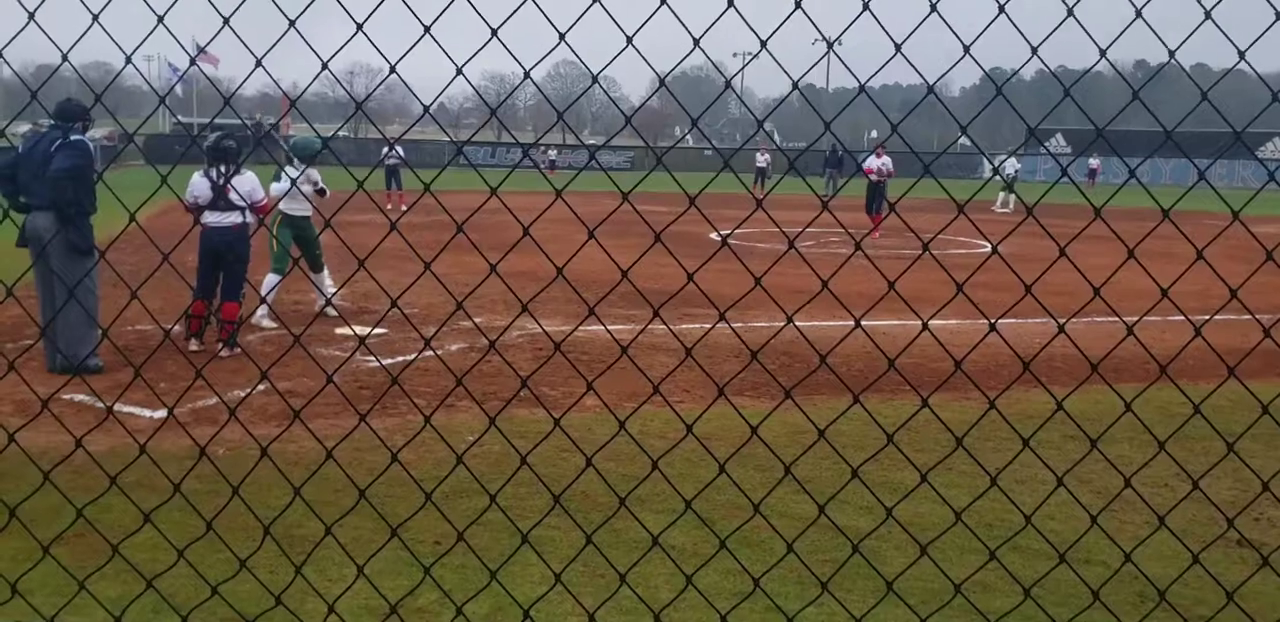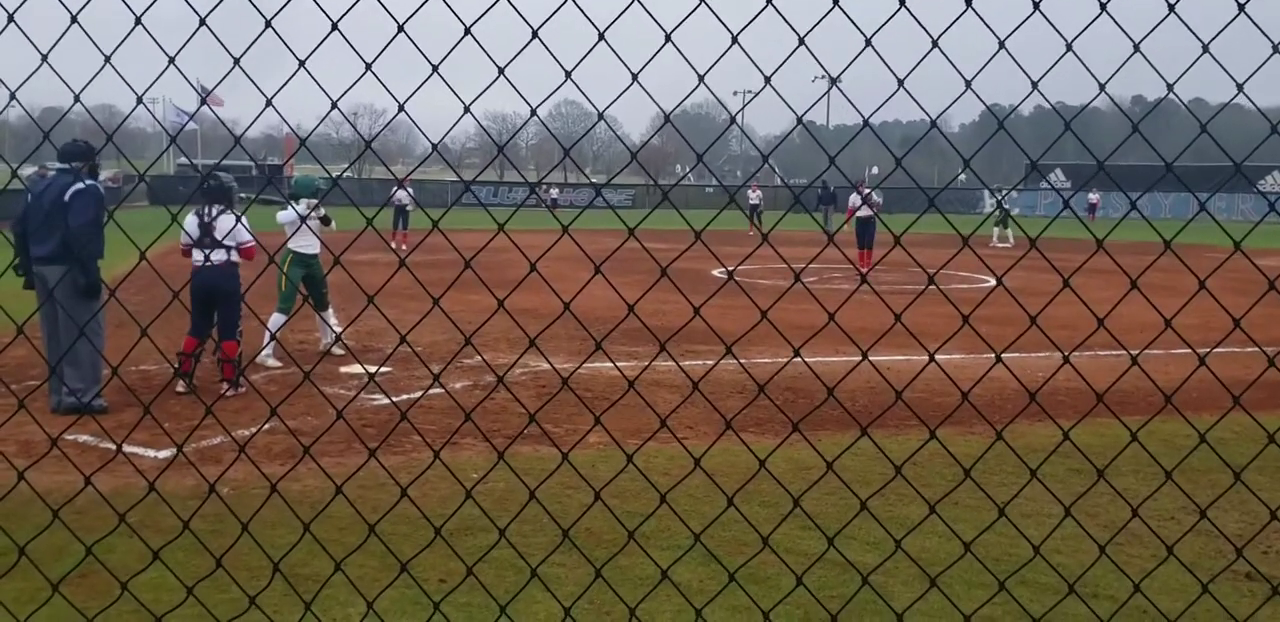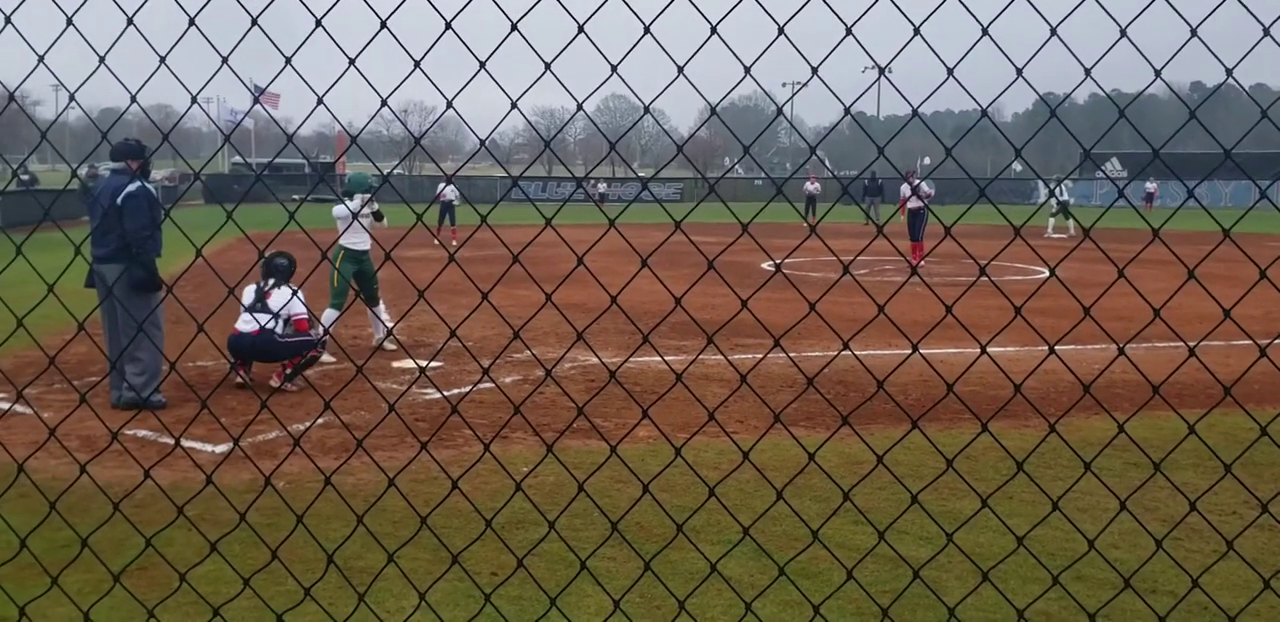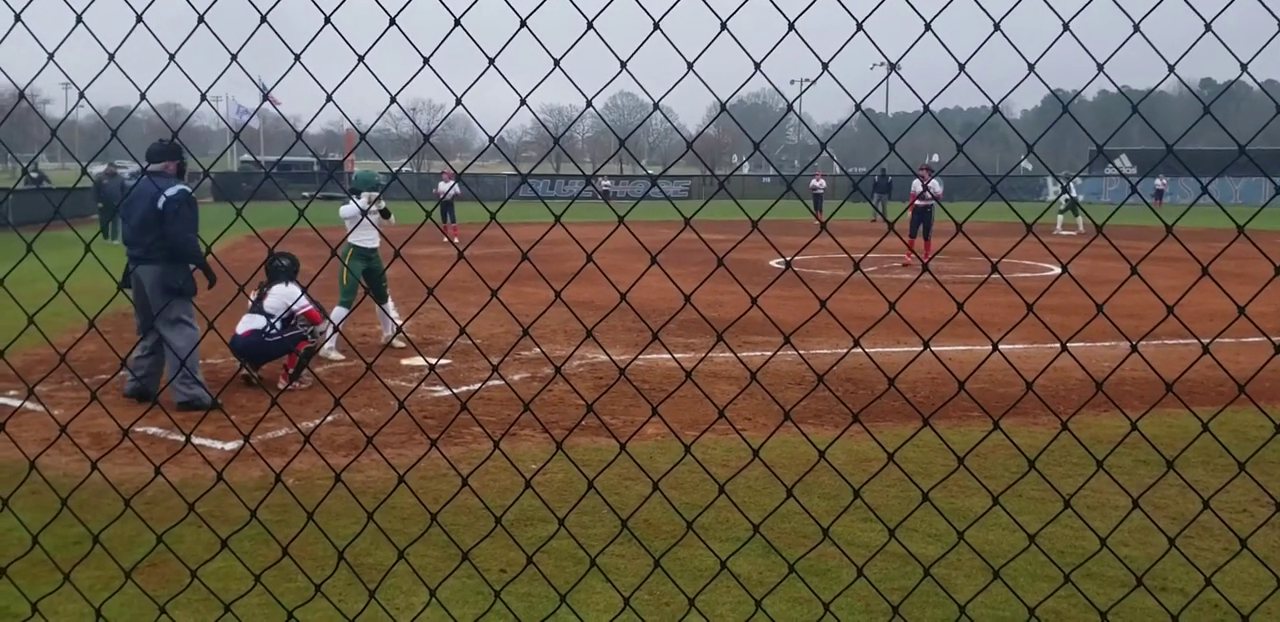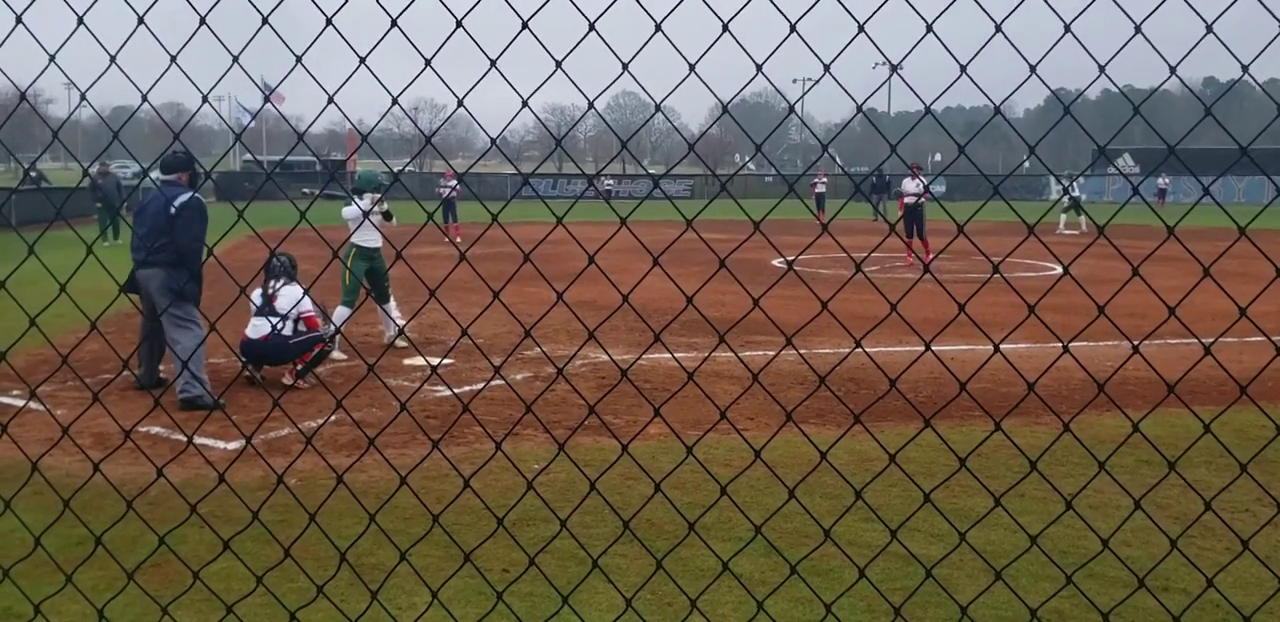
dt=1s
person 1, frame 1
left shoulder: (32, 143)
right shoulder: (76, 144)
right elbow: (59, 176)
right wrist: (69, 211)
left hip: (35, 223)
right hip: (64, 226)
left knee: (48, 292)
right knee: (79, 290)
left ankle: (55, 355)
right ankle: (78, 356)
person 1, frame 2
left shoulder: (40, 186)
right shoulder: (85, 188)
left elbow: (20, 227)
right elbow: (81, 232)
left wrist: (25, 258)
right wrist: (90, 272)
left hip: (42, 268)
right hip: (71, 270)
left knee: (54, 335)
right knee: (84, 333)
left ankle: (59, 395)
right ankle: (81, 396)
person 1, frame 3
left shoulder: (102, 187)
right shoulder: (137, 189)
left elbow: (99, 229)
right elbow: (139, 237)
left wrist: (117, 263)
right wrist: (150, 271)
left hip: (103, 267)
right hip: (129, 268)
left knee: (116, 333)
right knee: (145, 331)
left ankle: (120, 390)
right ankle: (140, 392)
person 1, frame 4
left shoulder: (134, 190)
right shoulder: (176, 192)
left elbow: (127, 232)
right elbow: (183, 240)
right wrist: (205, 267)
left hip: (138, 268)
right hip: (165, 270)
left knee: (150, 329)
right knee: (180, 331)
left ankle: (140, 385)
right ankle: (190, 394)
person 1, frame 5
left shoulder: (148, 199)
right shoulder: (189, 200)
left elbow: (136, 240)
right elbow: (189, 246)
left wrist: (145, 263)
right wrist: (195, 281)
left hip: (144, 271)
right hip: (169, 274)
left knee: (152, 326)
right knee: (188, 331)
left ankle: (148, 376)
right ankle: (193, 393)
person 2, frame 1
left shoulder: (312, 172)
right shoulder: (285, 172)
left elbow: (324, 195)
right elbow: (273, 192)
left wrist: (316, 183)
right wrist: (297, 181)
left hip: (304, 222)
right hip: (283, 222)
left knee: (317, 264)
right knee: (279, 268)
left ankle: (324, 303)
right ankle: (260, 314)
person 2, frame 2
left shoulder: (314, 209)
right shoulder: (291, 208)
left elbow: (331, 226)
right elbow: (280, 219)
left wrist: (320, 211)
right wrist: (303, 207)
left hip: (313, 260)
right hip: (293, 260)
left knee: (323, 302)
right knee: (284, 307)
left ankle: (328, 342)
right ankle: (265, 353)
person 2, frame 3
left shoulder: (366, 207)
right shoulder: (346, 205)
left elbow: (383, 223)
right elbow: (336, 213)
left wrist: (373, 206)
right wrist: (357, 202)
left hip: (364, 256)
right hip: (345, 256)
left knee: (374, 298)
right knee: (337, 302)
left ankle: (380, 337)
person 2, frame 4
left shoulder: (374, 204)
right shoulder: (352, 203)
left elbow: (390, 220)
right elbow: (343, 213)
left wrist: (380, 204)
right wrist: (365, 201)
left hip: (373, 254)
right hip: (354, 254)
left knee: (383, 296)
right knee: (346, 300)
left ankle: (389, 335)
right ankle: (328, 346)
person 2, frame 5
left shoulder: (376, 205)
right shoulder: (354, 204)
left elbow: (391, 222)
right elbow: (347, 214)
left wrist: (383, 206)
right wrist: (368, 201)
left hip: (376, 254)
right hip: (356, 254)
left knee: (384, 296)
right knee: (349, 300)
left ankle: (391, 335)
right ankle: (331, 345)
person 3, frame 1
left shoulder: (199, 178)
right shoulder: (247, 178)
left elbow: (190, 207)
right elbow: (263, 209)
left hip: (209, 236)
right hip: (237, 236)
left knee: (203, 287)
right knee: (232, 290)
left ankle: (194, 338)
right ankle: (226, 343)
person 3, frame 2
left shoulder: (192, 217)
right shoulder: (235, 218)
left elbow: (185, 251)
right elbow: (249, 253)
left hip: (199, 276)
right hip: (225, 275)
left knee: (198, 327)
right knee: (229, 329)
left ankle: (183, 379)
right ankle: (230, 382)
person 3, frame 3
left shoulder: (250, 289)
right shoulder: (292, 291)
right elbow: (302, 327)
left hip: (235, 344)
right hip: (263, 345)
right knee: (317, 342)
left ankle: (241, 371)
right ankle: (283, 378)
person 3, frame 4
left shoulder: (261, 288)
right shoulder: (290, 289)
right elbow: (315, 319)
left hip: (237, 344)
right hip: (255, 345)
right knee: (310, 333)
left ankle: (251, 366)
right ankle: (289, 378)
person 3, frame 5
left shoulder: (257, 292)
right shoulder: (298, 290)
right elbow: (313, 324)
right wrist: (320, 321)
left hip: (248, 347)
right hip: (275, 348)
right knee: (327, 337)
left ankle: (253, 367)
right ankle: (295, 374)
